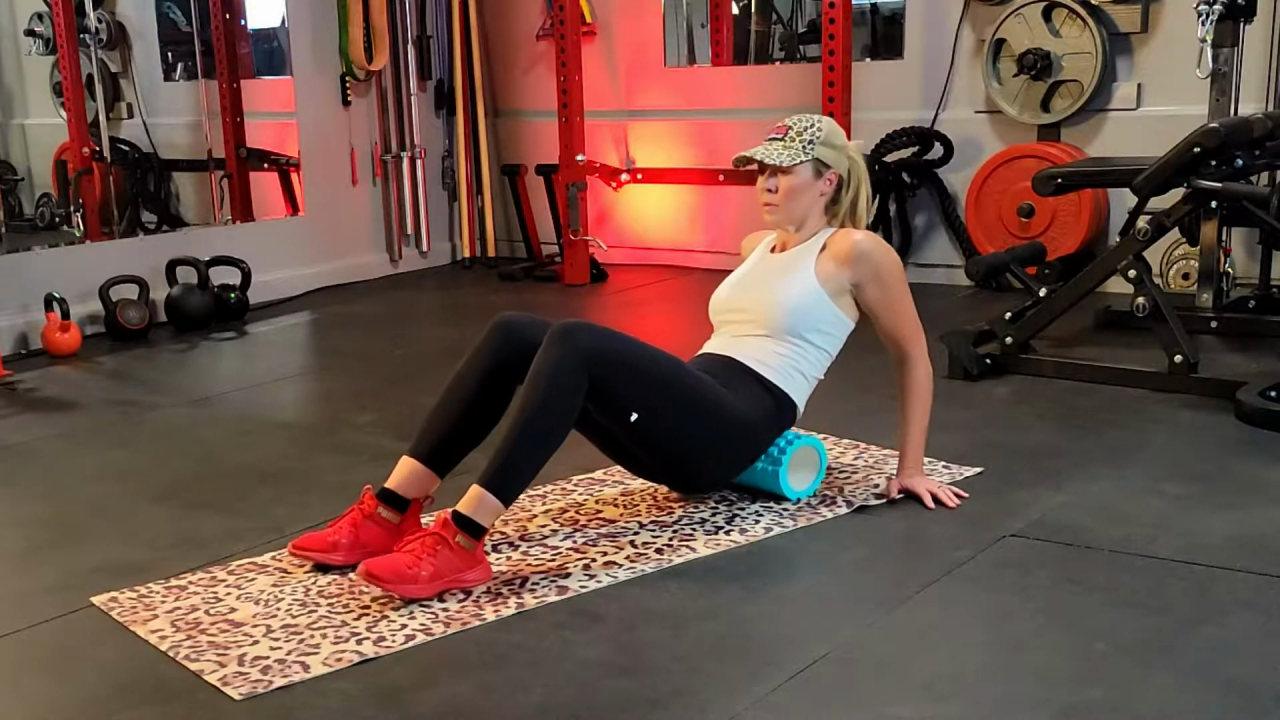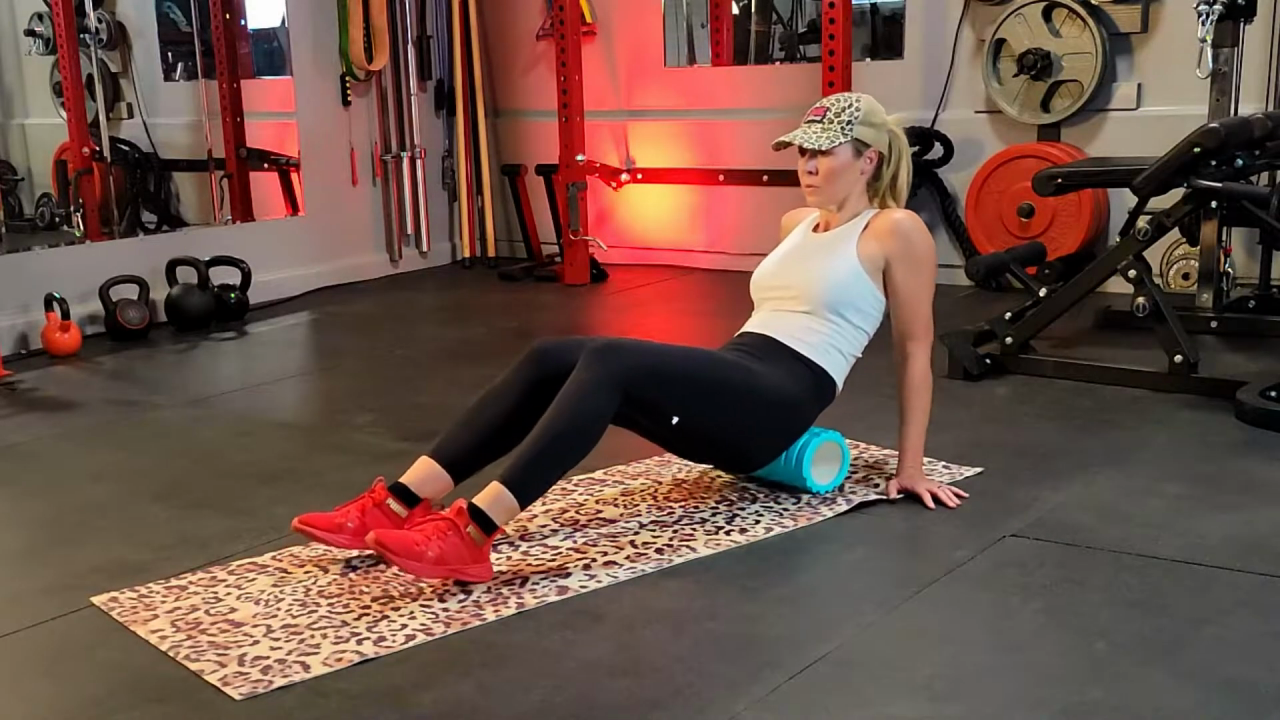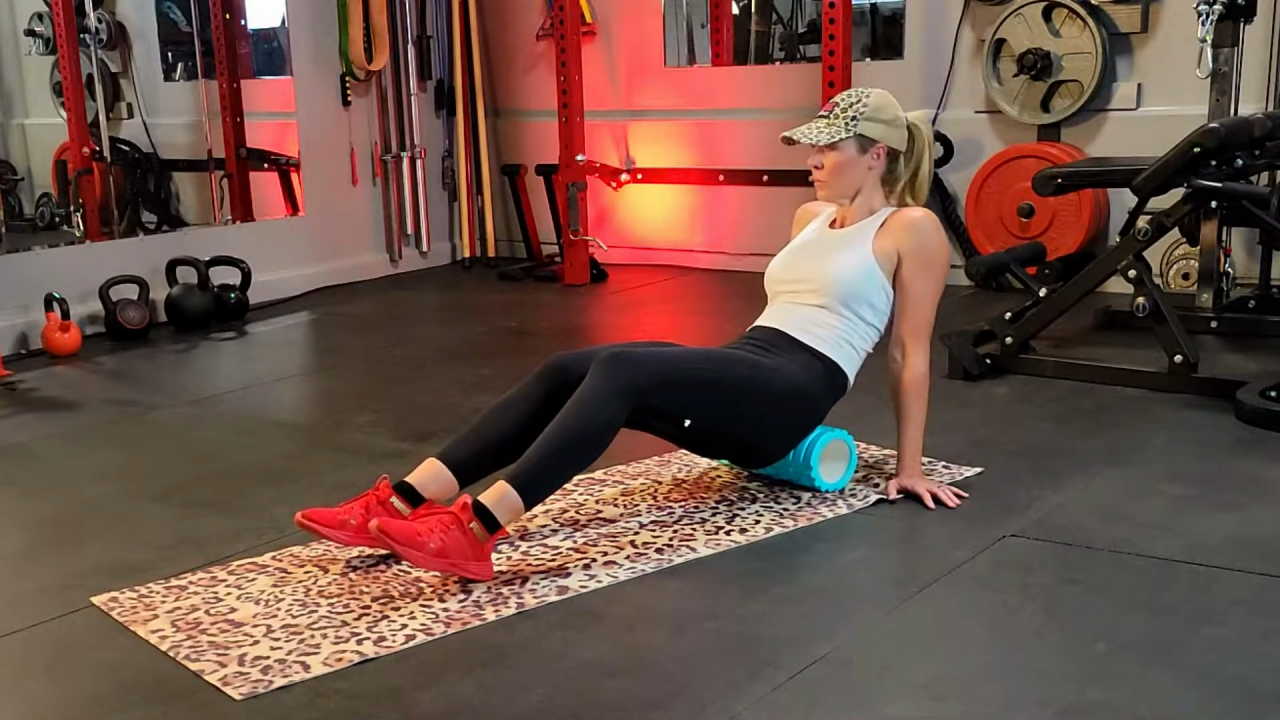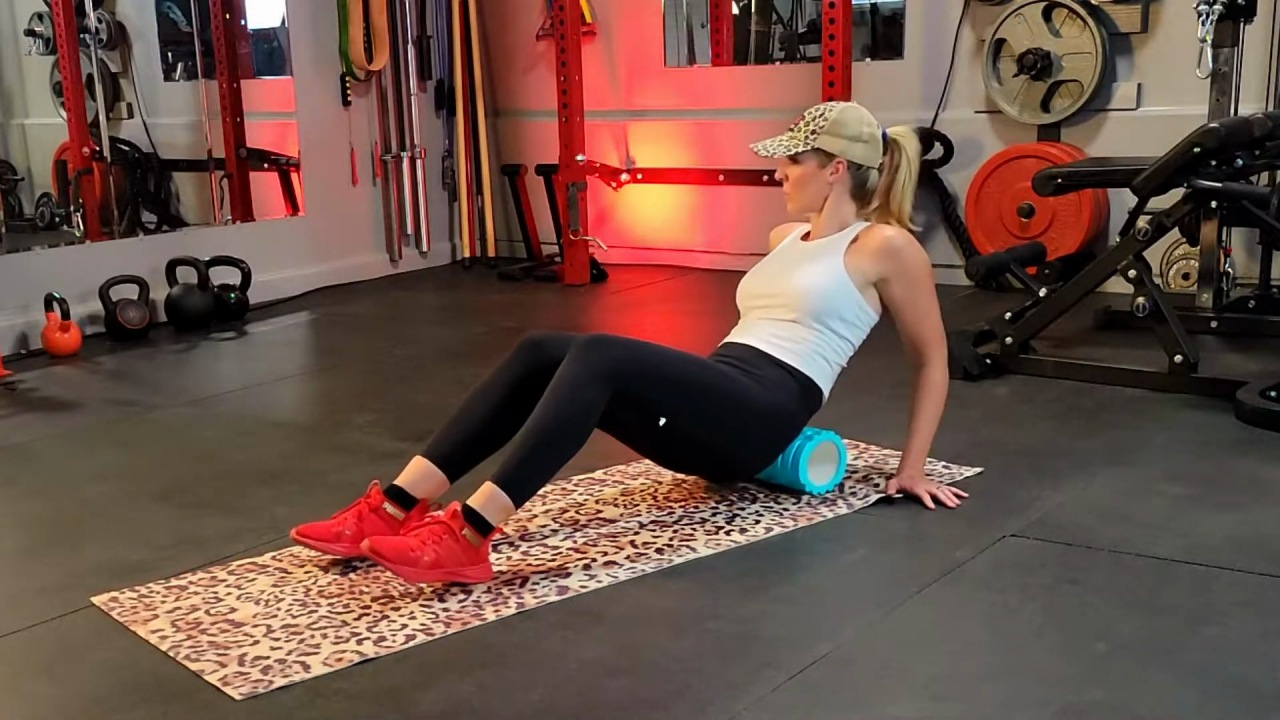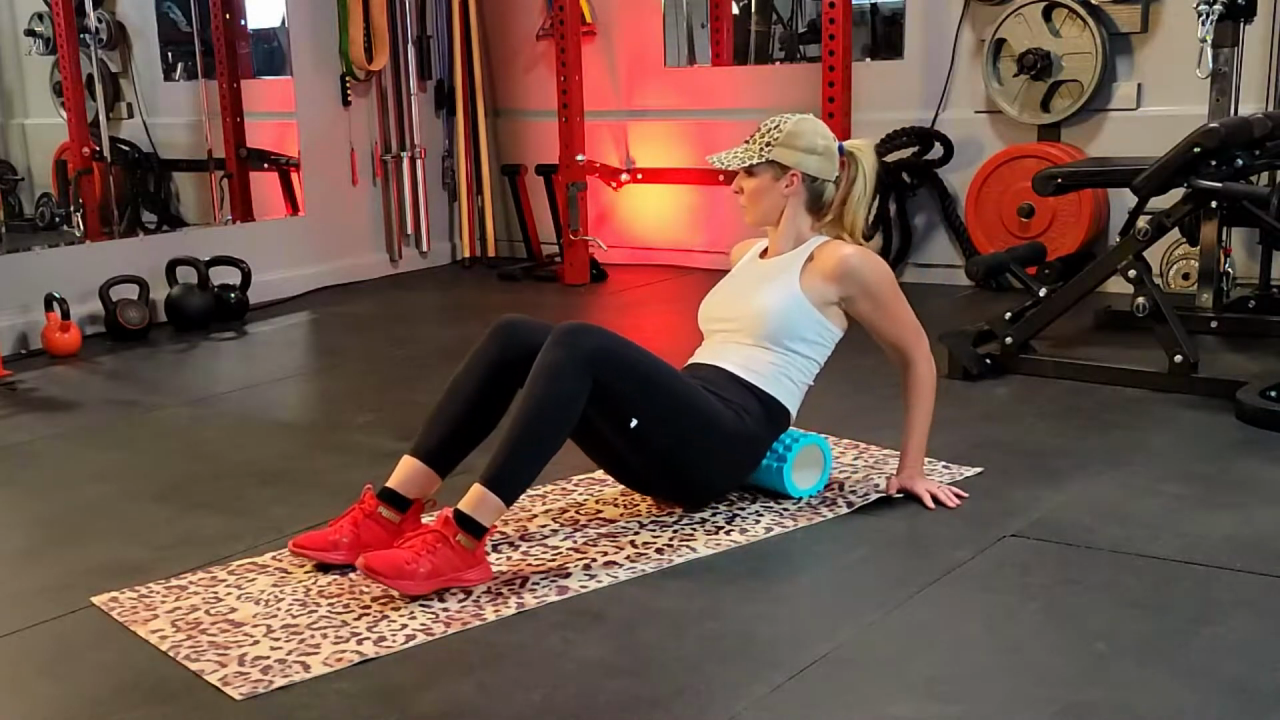
dt=0.5s
person 1, frame 1
left shoulder: (856, 251)
right shoulder: (756, 246)
left elbow: (914, 356)
left wrist: (911, 467)
left hip: (733, 428)
right hip: (686, 411)
left knee: (574, 342)
right knee: (512, 335)
left ankle: (460, 543)
right ankle: (389, 513)
person 1, frame 2
left shoulder: (896, 231)
right shoulder: (796, 224)
left elbow: (915, 352)
left wrist: (911, 467)
left hip: (776, 404)
right hip: (727, 381)
left knee: (608, 363)
right knee: (549, 359)
left ankle: (470, 533)
right ankle: (398, 505)
person 1, frame 3
left shoulder: (913, 229)
right shoulder: (811, 217)
left elbow: (911, 353)
left wrist: (910, 467)
left hip: (789, 397)
right hip: (739, 373)
left knee: (621, 373)
right knee: (563, 372)
left ankle: (475, 529)
right ankle: (403, 503)
person 1, frame 4
left shoulder: (886, 247)
right shoulder: (786, 238)
left elbow: (932, 359)
left wrist: (913, 467)
left hip: (760, 416)
right hip: (713, 399)
left knee: (599, 355)
right knee: (539, 352)
left ankle: (466, 535)
right ankle: (395, 507)
person 1, frame 5
left shoulder: (843, 263)
right shoulder: (746, 254)
left elbow: (917, 359)
left wrist: (911, 469)
left hip: (724, 442)
right hip: (673, 431)
left knee: (578, 343)
right knee: (512, 337)
left ankle: (461, 542)
right ankle: (390, 512)
